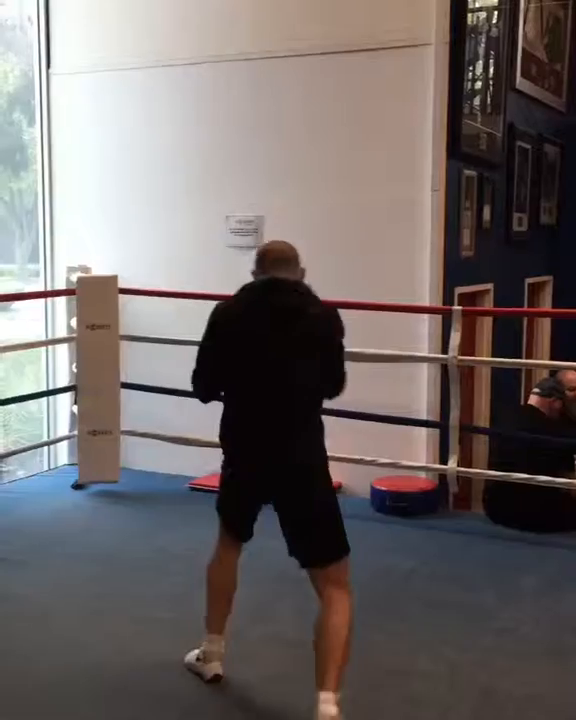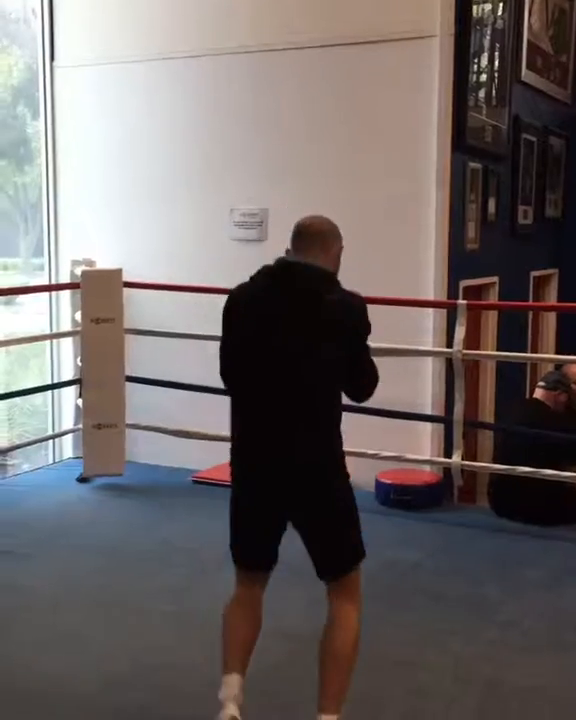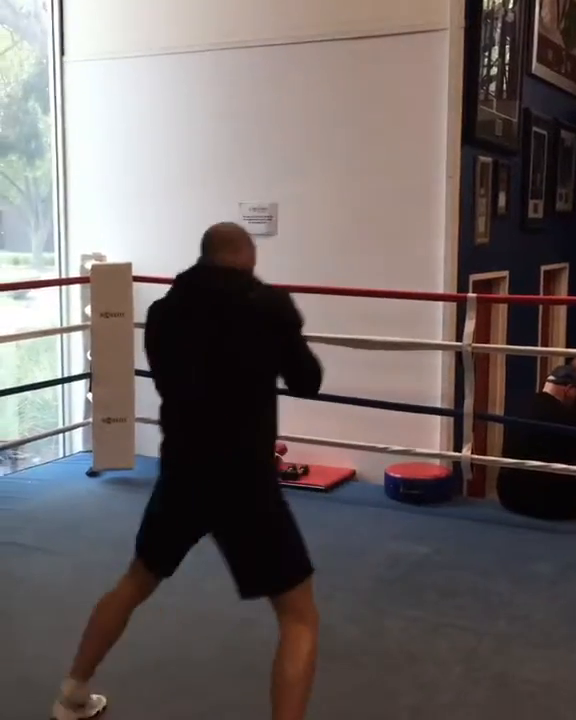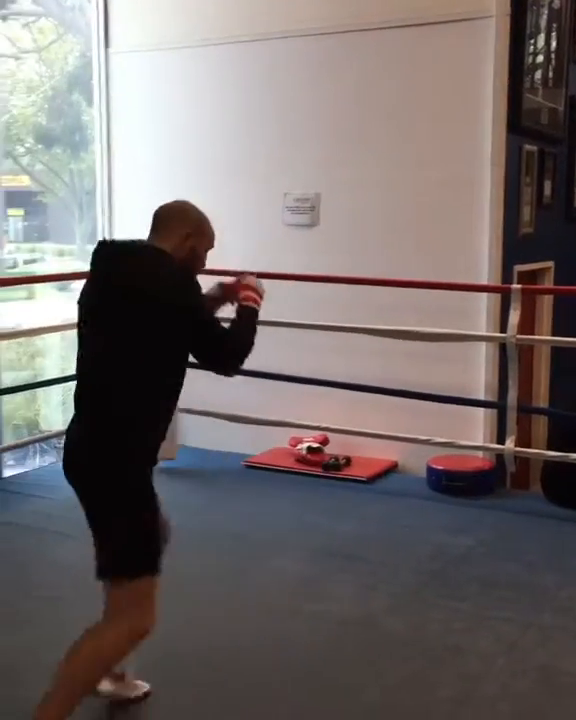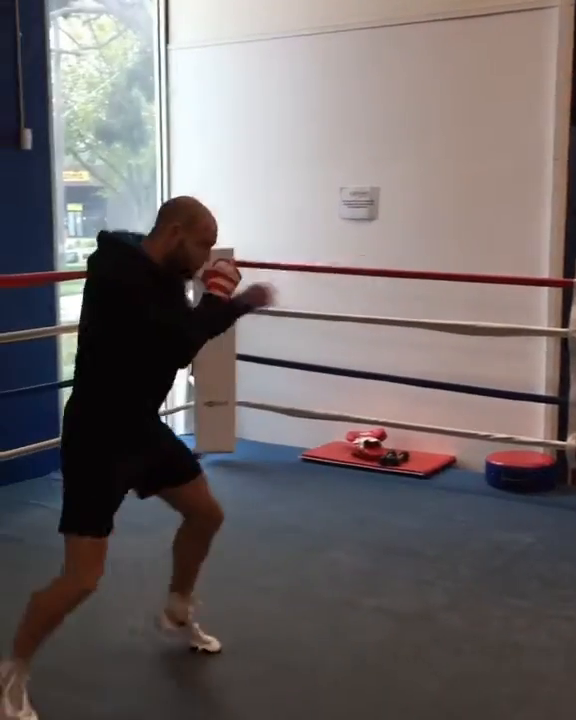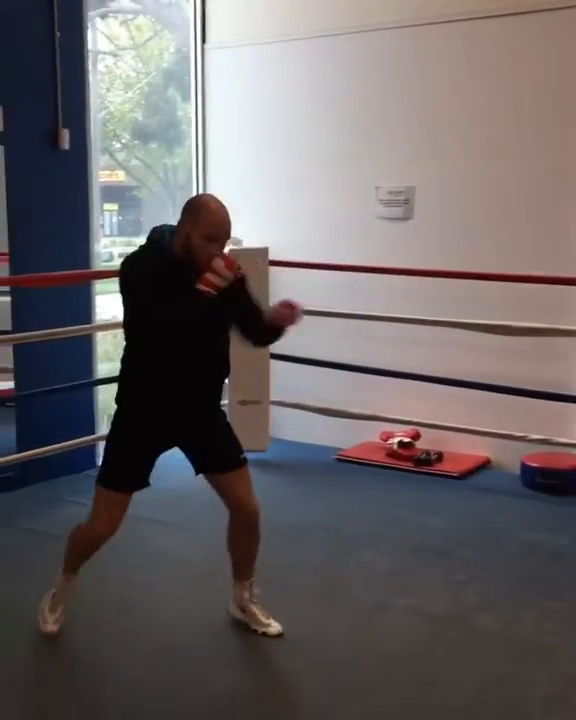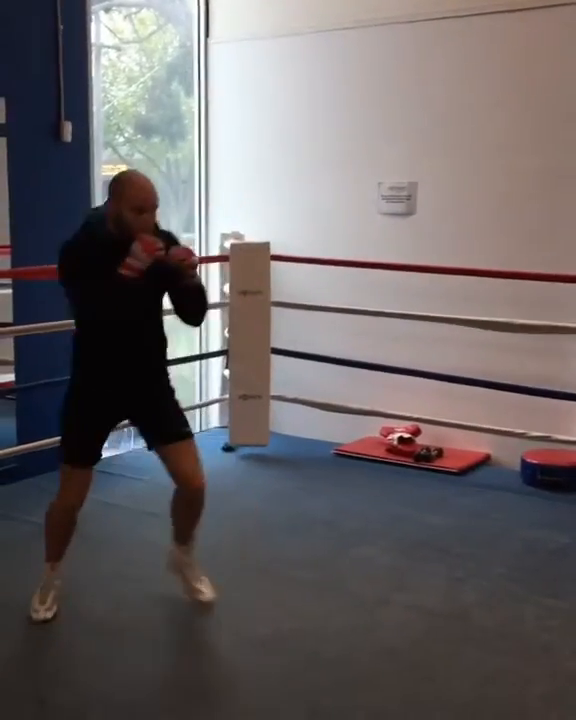
dt=0.4s
person 1, frame 1
left shoulder: (228, 314)
right shoulder: (323, 318)
left elbow: (204, 388)
left hip: (243, 457)
right hip: (302, 461)
left knee: (229, 544)
right knee: (335, 590)
left ankle: (211, 653)
person 1, frame 2
left shoulder: (244, 299)
right shoulder: (344, 308)
right elbow: (361, 388)
left hip: (250, 464)
right hip: (315, 467)
left knee: (248, 589)
right knee: (345, 596)
person 1, frame 3
left shoulder: (163, 312)
right shoulder: (270, 305)
right elbow: (308, 382)
left hip: (180, 476)
right hip: (246, 483)
left knee: (135, 585)
right knee: (300, 620)
person 1, frame 4
left shoulder: (108, 275)
right shoulder: (172, 283)
right elbow: (225, 358)
left wrist: (207, 302)
right wrist: (248, 309)
left hip: (90, 446)
right hip: (117, 457)
left knee: (153, 537)
right knee: (132, 619)
left ankle: (107, 675)
person 1, frame 5
left shoulder: (158, 274)
right shoulder: (119, 275)
left elbow: (185, 336)
right elbow: (175, 346)
left wrist: (240, 301)
right wrist: (215, 301)
left hip: (142, 425)
right hip: (94, 431)
left knee: (207, 514)
right knee: (81, 580)
left ankle: (178, 612)
person 1, frame 6
left shoulder: (223, 270)
right shoulder: (141, 269)
left elbow: (254, 334)
right elbow: (153, 338)
left wrist: (275, 321)
right wrist: (199, 295)
left hip: (200, 406)
right hip: (141, 406)
left knee: (247, 509)
right knee: (102, 525)
left ankle: (243, 600)
right ankle: (62, 589)
person 1, frame 7
left shoulder: (162, 245)
right shoulder: (79, 251)
left elbow: (193, 315)
right elbow: (90, 317)
left wrist: (188, 279)
right wrist: (124, 276)
left hip: (151, 381)
right hip: (94, 386)
left knee: (192, 482)
right knee: (70, 498)
left ankle: (182, 557)
right ankle: (50, 578)
